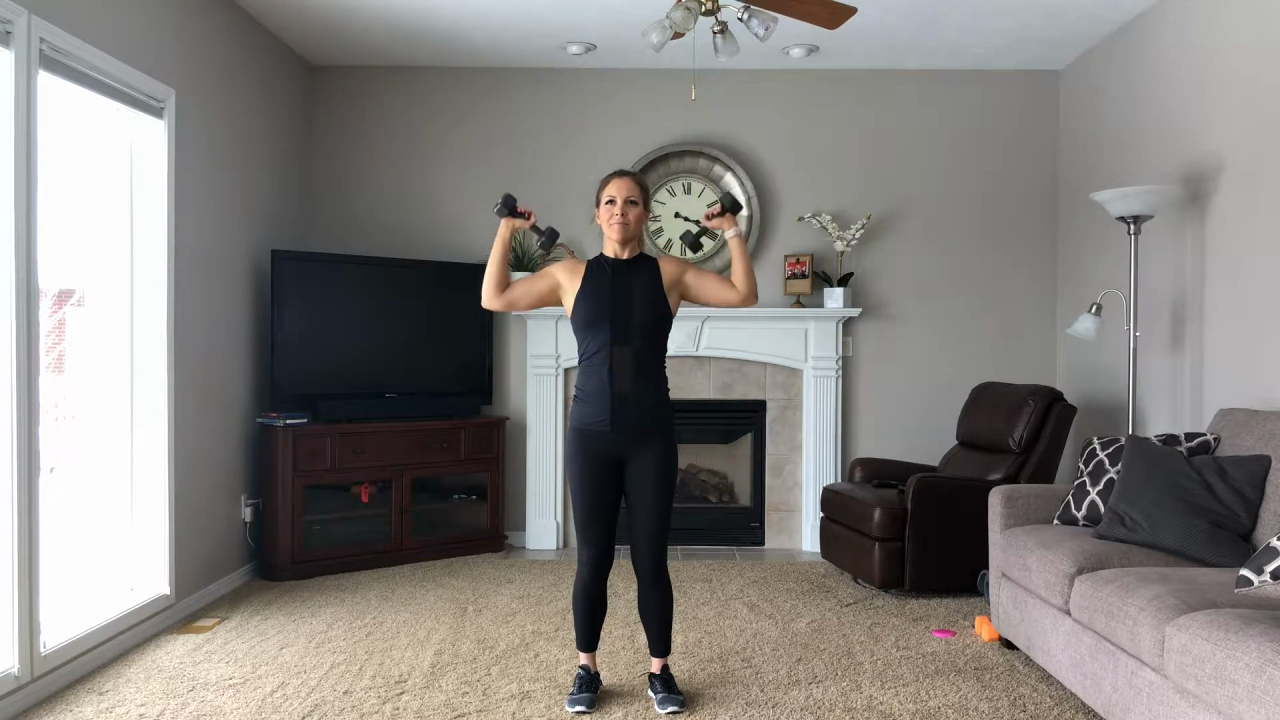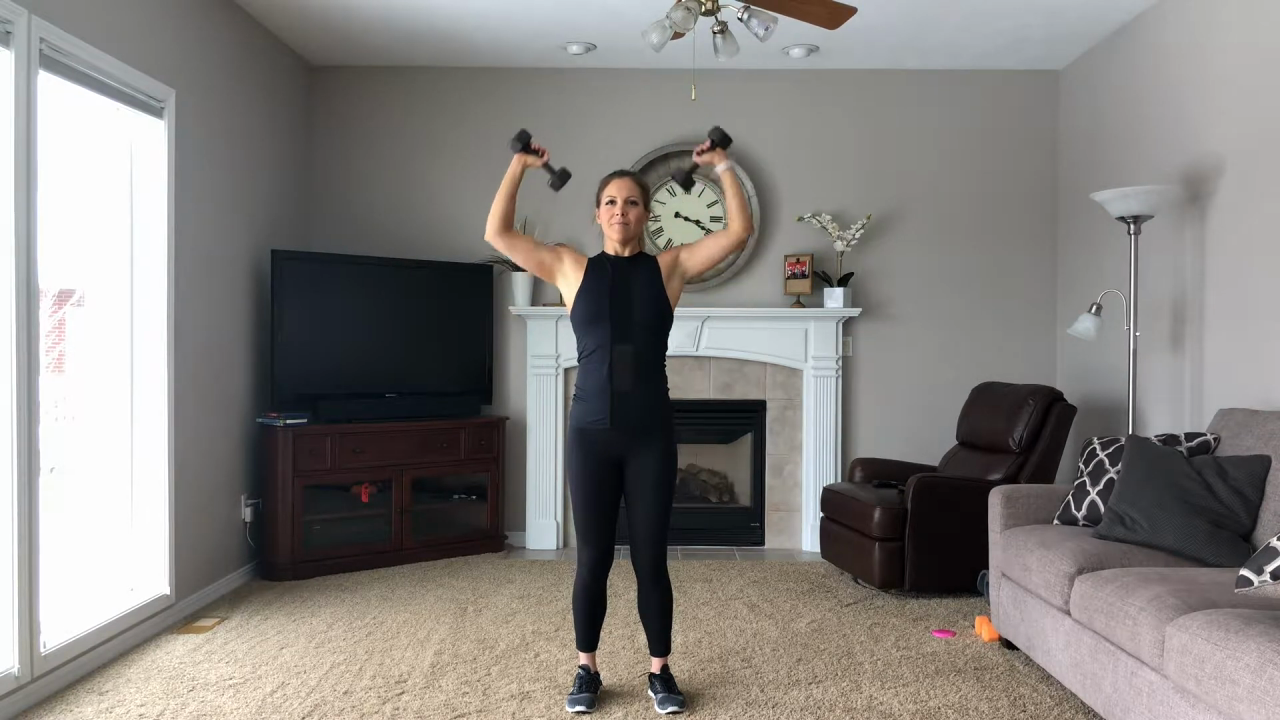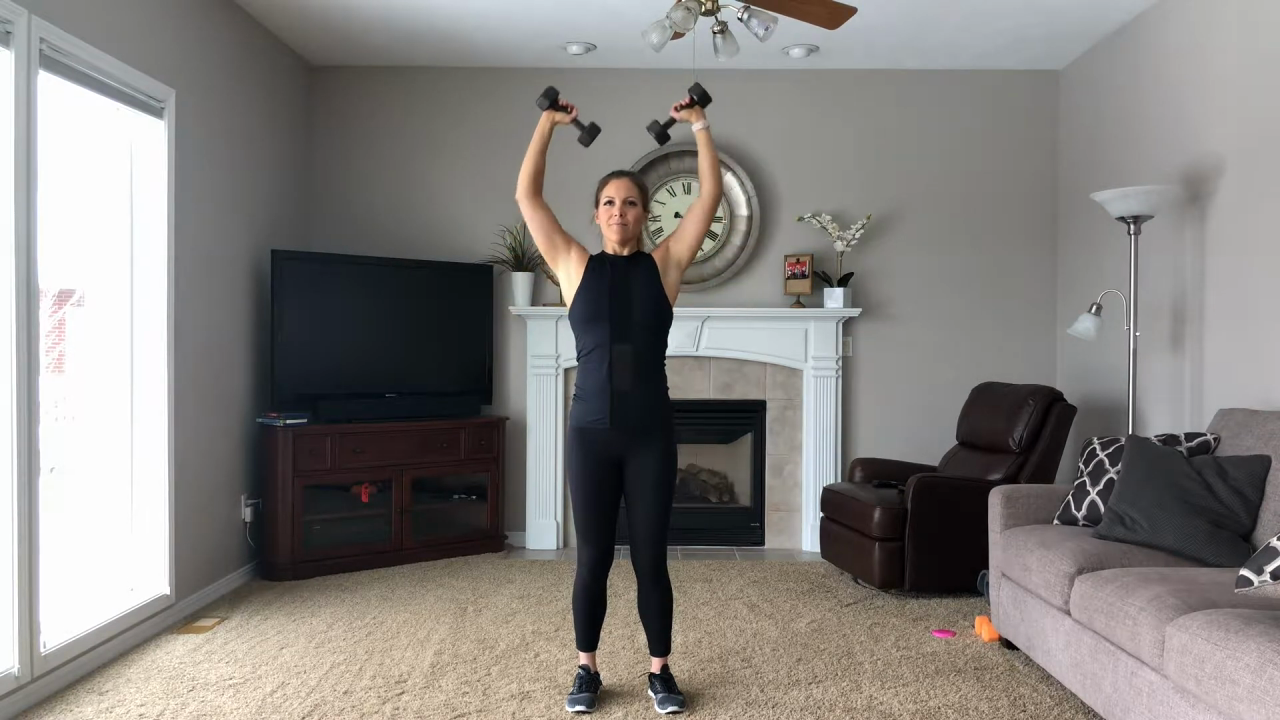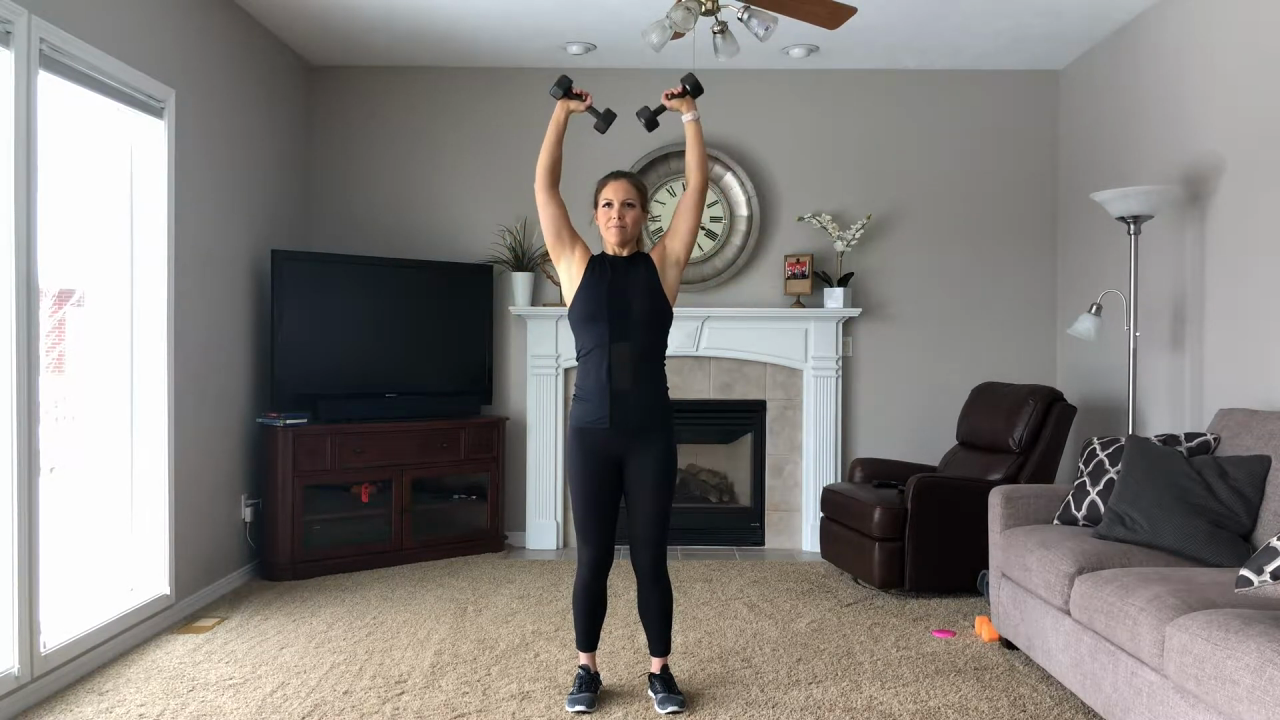
dt=0.3s
person 1, frame 1
left shoulder: (669, 272)
right shoulder: (572, 274)
left elbow: (744, 293)
right elbow: (493, 298)
left wrist: (731, 231)
right wrist: (506, 231)
left hip: (651, 435)
right hip: (590, 433)
left knee: (651, 560)
right knee: (592, 559)
left ankle: (660, 671)
right ankle: (586, 670)
person 1, frame 2
left shoulder: (668, 266)
right shoulder: (572, 267)
left elbow: (740, 231)
right elbow: (495, 234)
left wrist: (723, 167)
right wrist: (518, 168)
left hip: (650, 435)
right hip: (591, 433)
left knee: (651, 559)
right knee: (592, 558)
left ankle: (660, 671)
right ankle: (587, 670)
person 1, frame 3
left shoulder: (664, 265)
right shoulder: (574, 265)
left elbow: (710, 193)
right elbow: (527, 194)
left wrist: (698, 125)
right wrist: (548, 124)
left hip: (651, 433)
right hip: (591, 432)
left knee: (650, 559)
right knee: (593, 558)
left ankle: (660, 670)
right ankle: (587, 669)
person 1, frame 4
left shoulder: (663, 264)
right shoulder: (575, 264)
left elbow: (696, 185)
right elbow: (544, 184)
left wrist: (688, 115)
right wrist: (562, 113)
left hip: (650, 434)
right hip: (590, 433)
left knee: (650, 559)
right knee: (592, 558)
